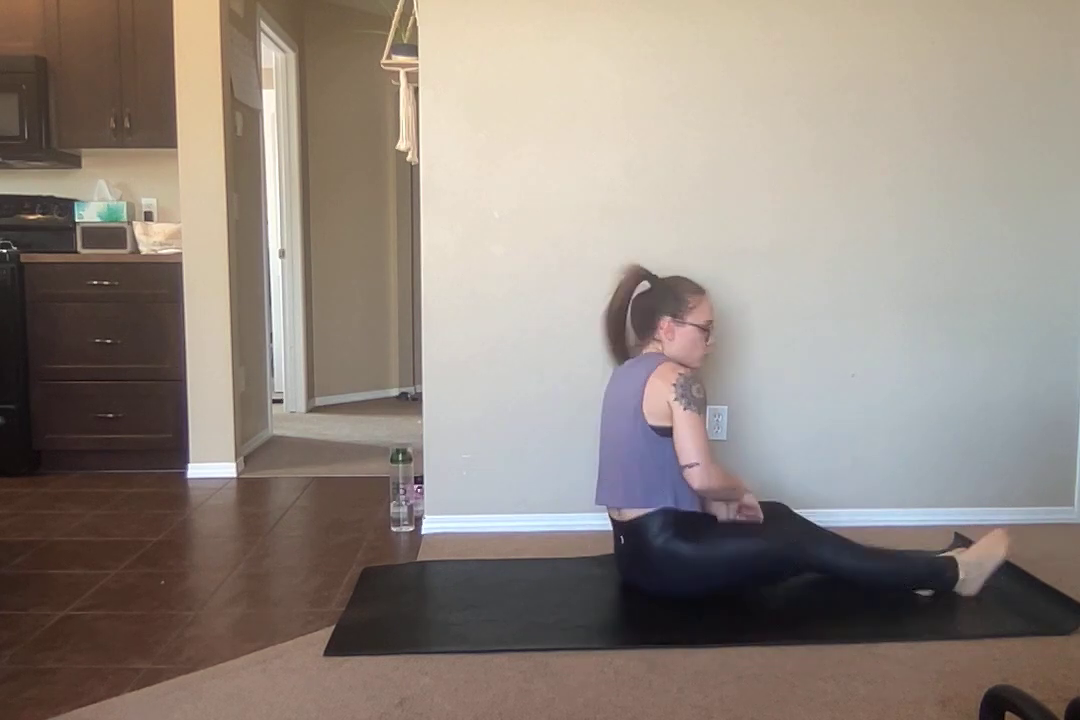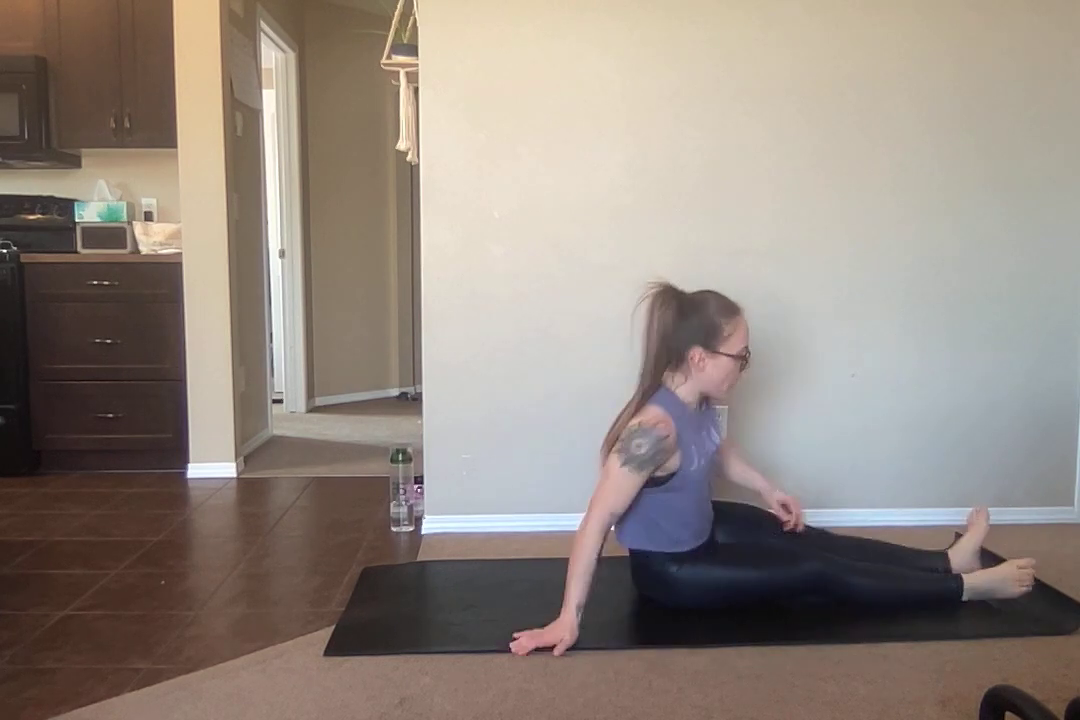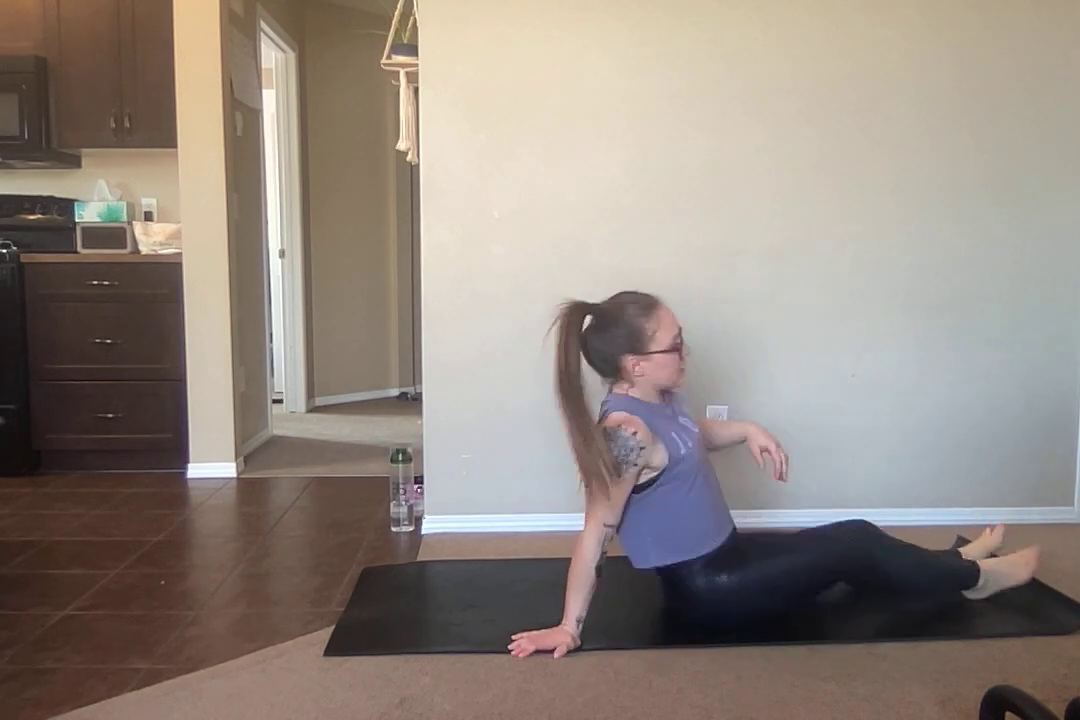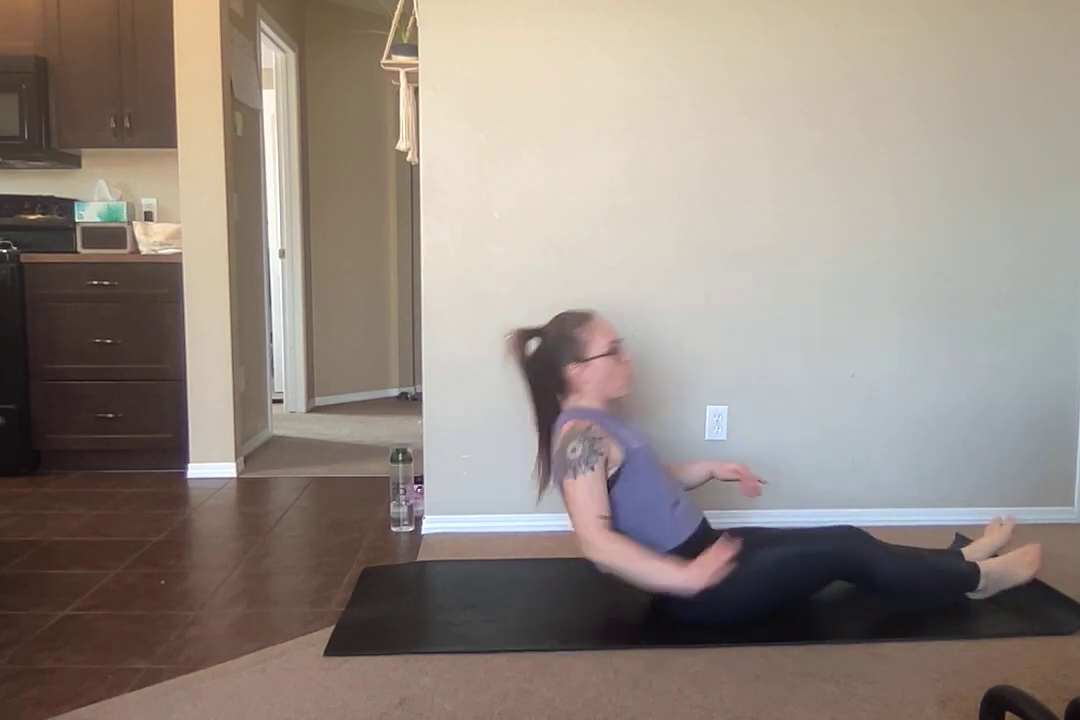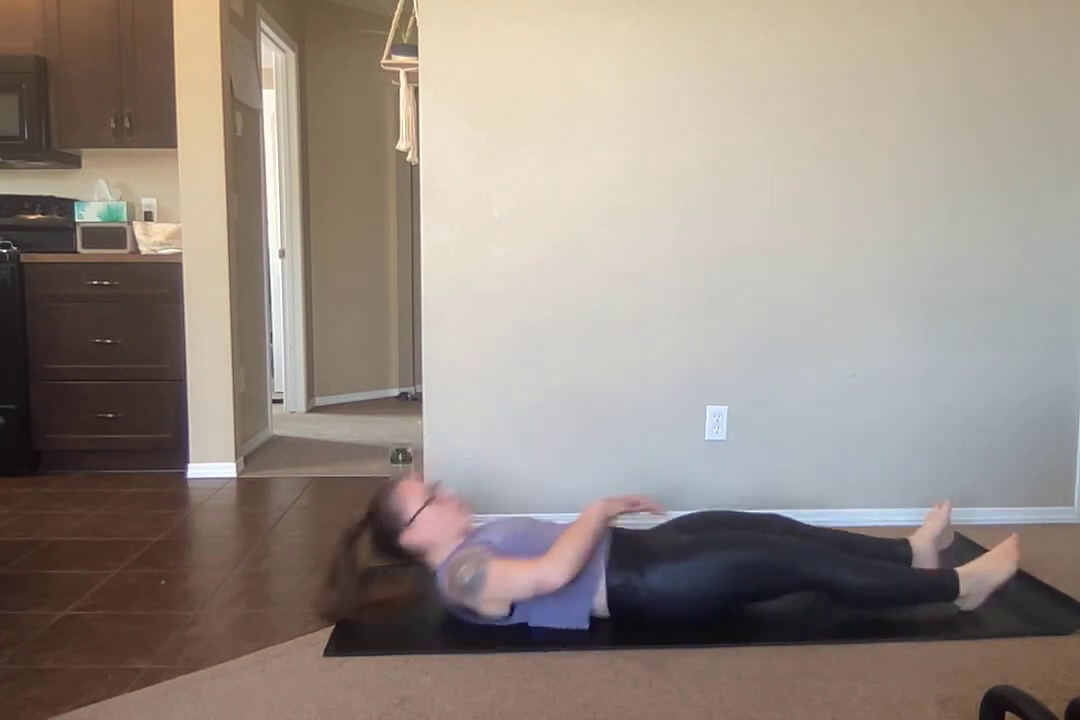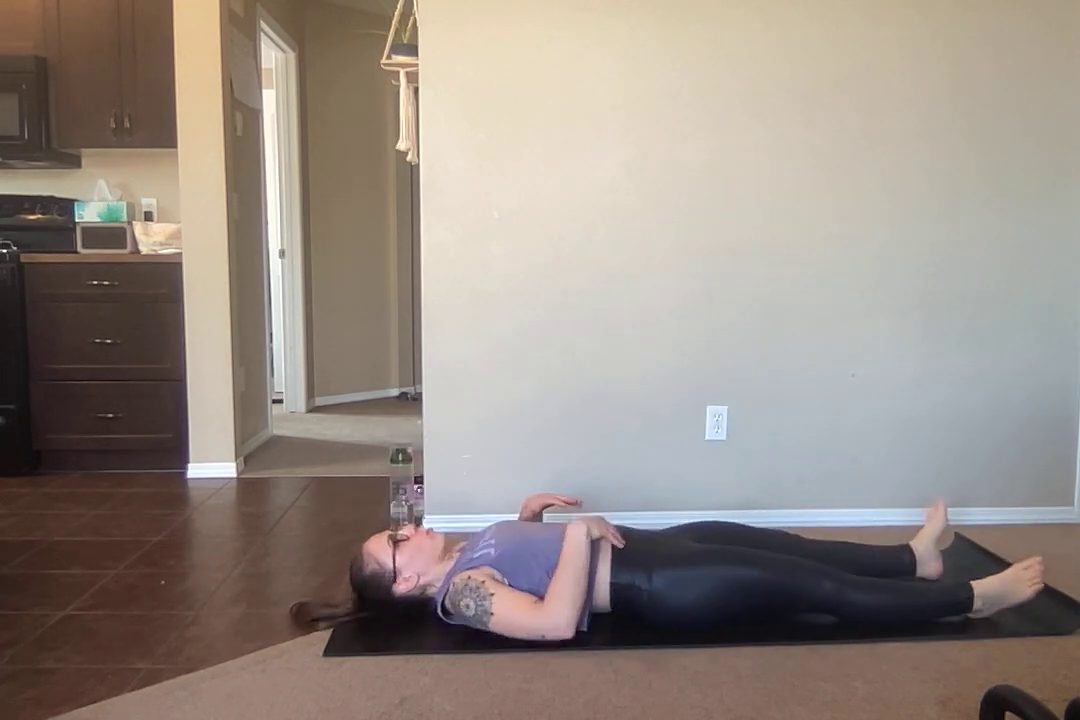
dt=0.5s
person 1, frame 1
left shoulder: (629, 376)
right shoulder: (677, 380)
right elbow: (701, 476)
left wrist: (725, 502)
right wrist: (740, 494)
left hip: (642, 544)
right hip: (666, 553)
left knee: (777, 522)
right knee: (811, 548)
left ankle: (916, 569)
right ankle: (957, 574)
person 1, frame 2
left shoulder: (695, 400)
right shoulder: (654, 427)
right elbow: (595, 524)
left wrist: (767, 489)
right wrist: (568, 619)
left hip: (699, 528)
right hip: (671, 570)
left knee: (808, 538)
right knee: (820, 571)
left ankle: (945, 561)
right ankle: (963, 587)
person 1, frame 3
left shoulder: (655, 399)
right shoulder: (624, 432)
right elbow: (594, 537)
left wrist: (746, 430)
right wrist: (570, 626)
left hip: (720, 551)
right hip: (708, 588)
left knee: (843, 547)
right knee: (858, 540)
left ankle: (957, 562)
right ankle: (975, 578)
person 1, frame 4
left shoulder: (598, 423)
right shoulder: (580, 436)
right elbow: (595, 539)
left wrist: (712, 467)
right wrist: (683, 577)
left hip: (695, 548)
right hip: (696, 589)
left knee: (842, 546)
right knee: (848, 550)
left ankle: (960, 565)
right ankle: (978, 578)
person 1, frame 5
left shoulder: (470, 541)
right shoulder: (459, 572)
right elbow: (555, 571)
left wrist: (602, 512)
right wrist: (601, 512)
left hip: (631, 550)
right hip: (645, 587)
left knee: (775, 528)
right knee: (810, 565)
left ankle: (910, 554)
right ankle: (957, 587)
person 1, frame 6
left shoulder: (460, 557)
right shoulder: (460, 590)
right elbow: (555, 622)
left wrist: (529, 516)
right wrist: (577, 533)
left hip: (645, 546)
right hip: (655, 590)
left knee: (775, 543)
right knee: (818, 587)
left ankle: (911, 558)
right ankle: (972, 598)
